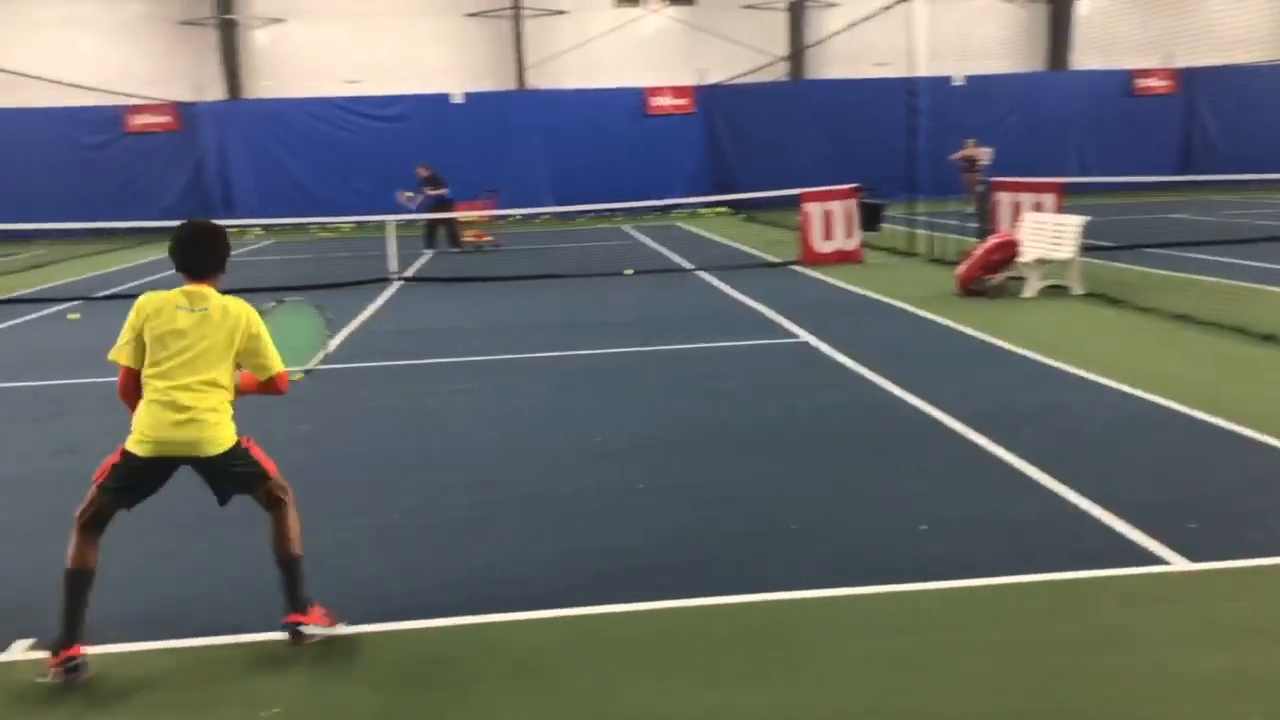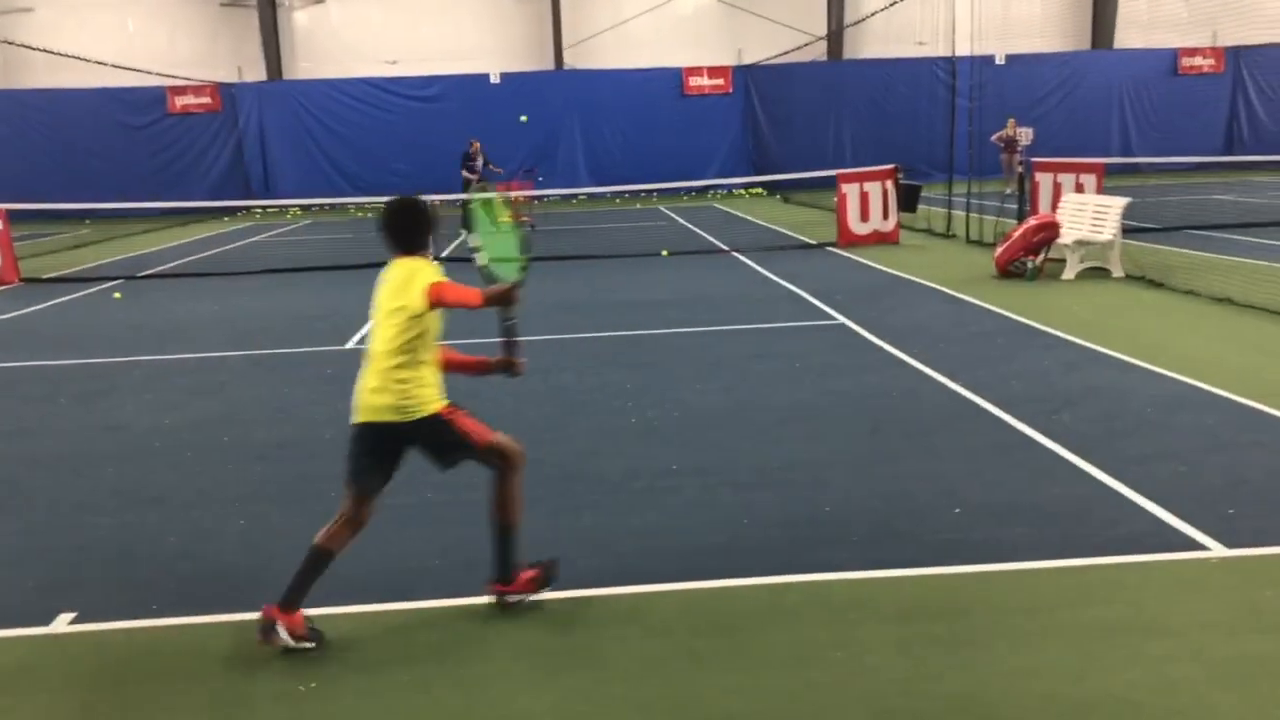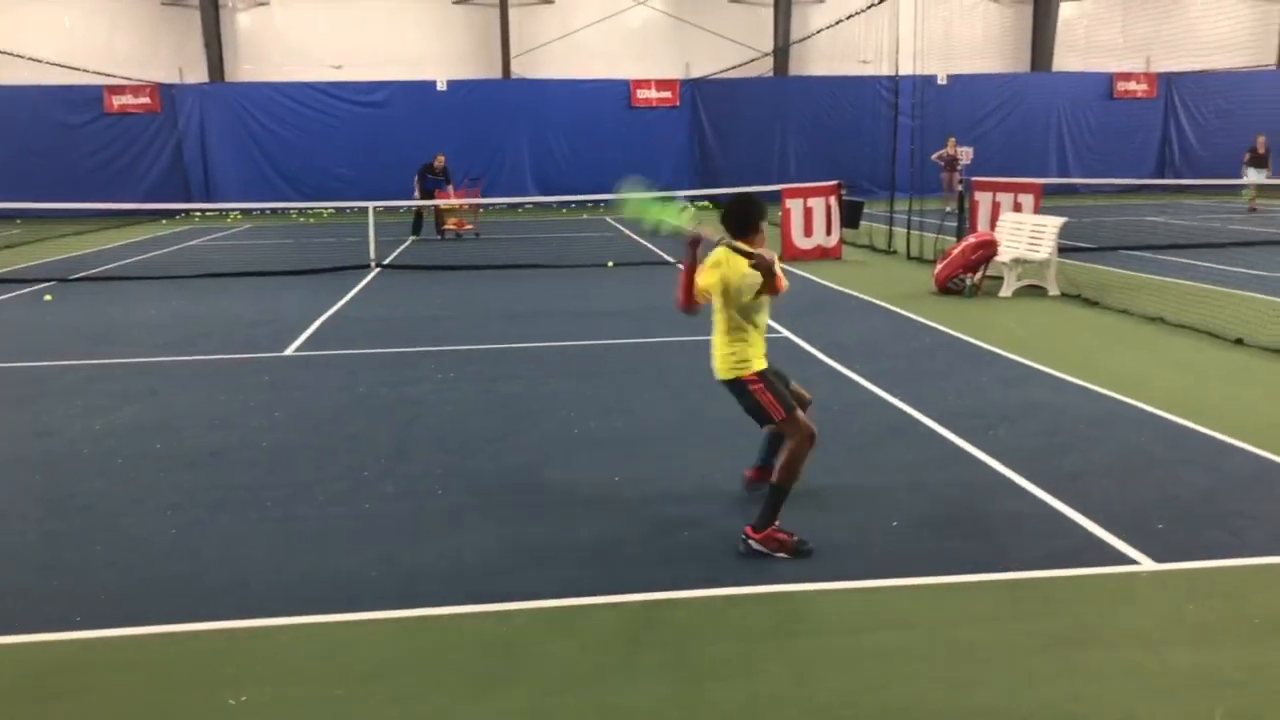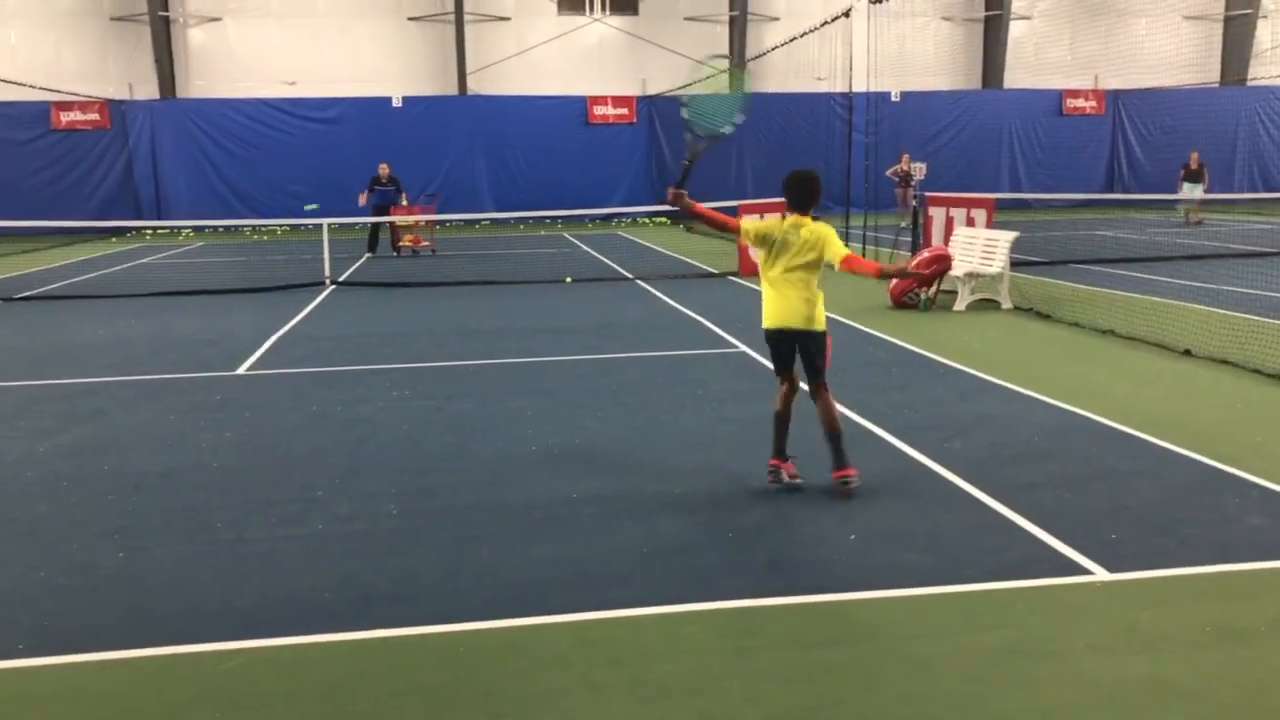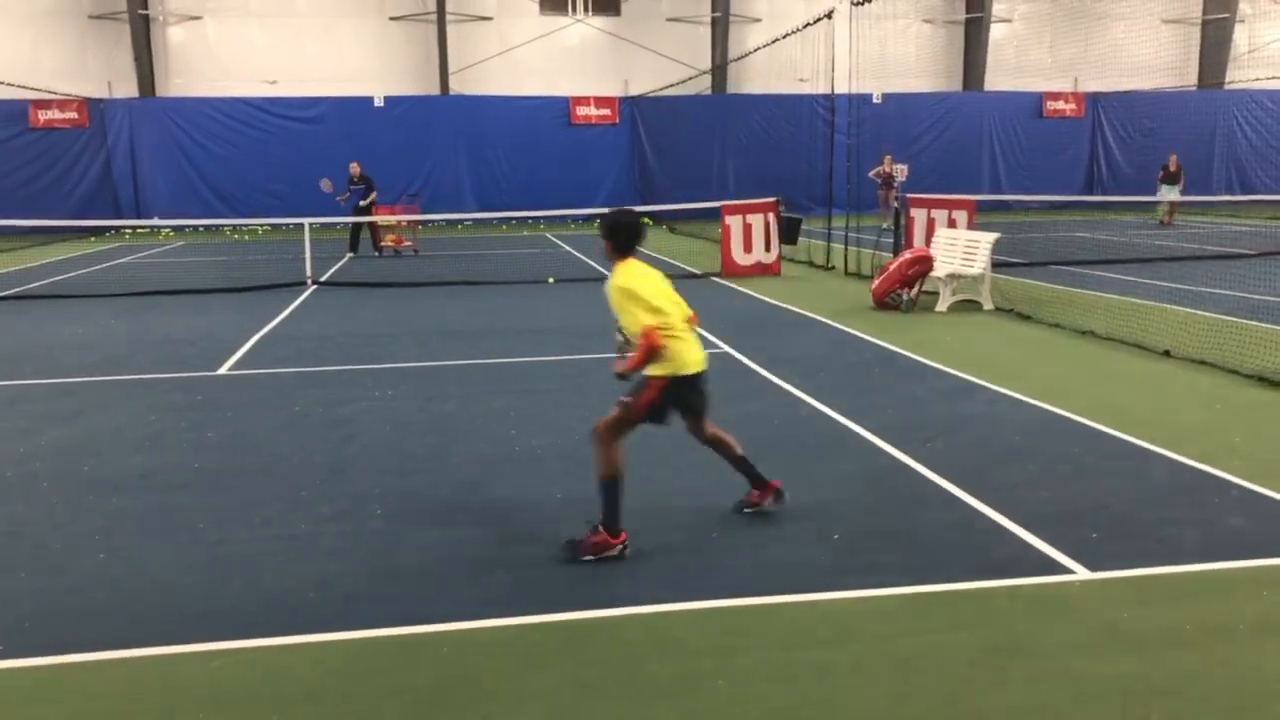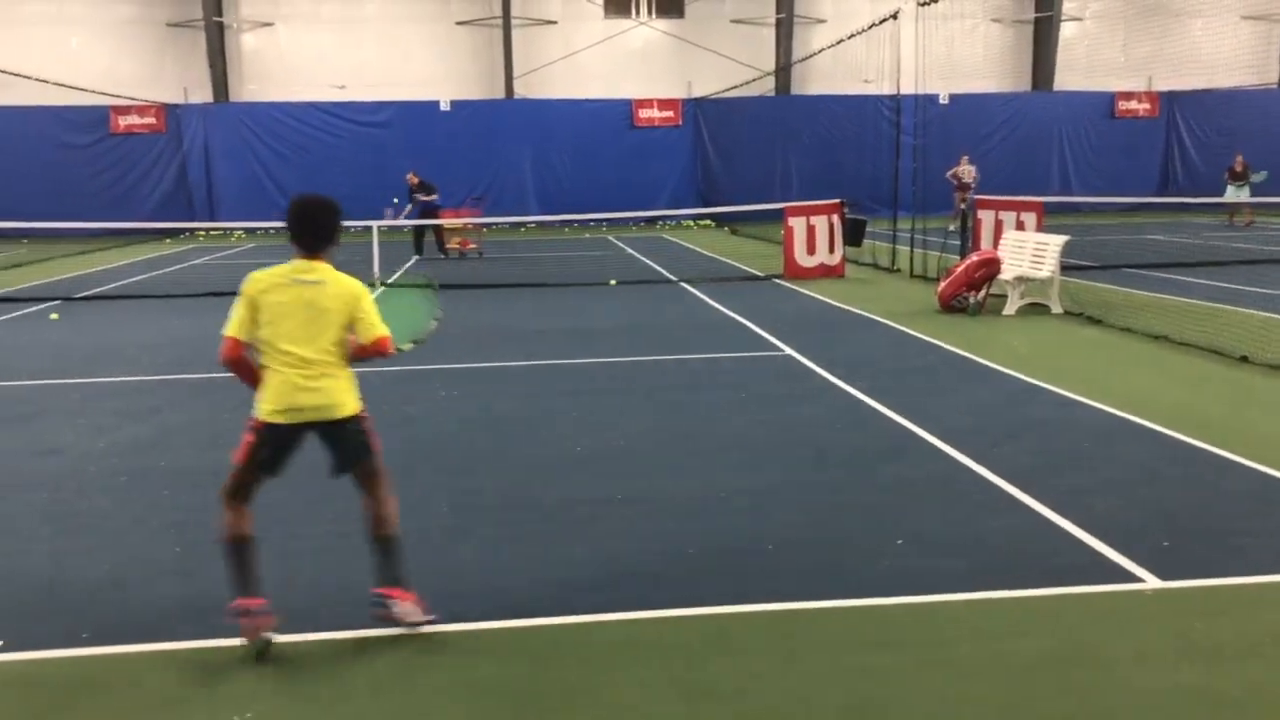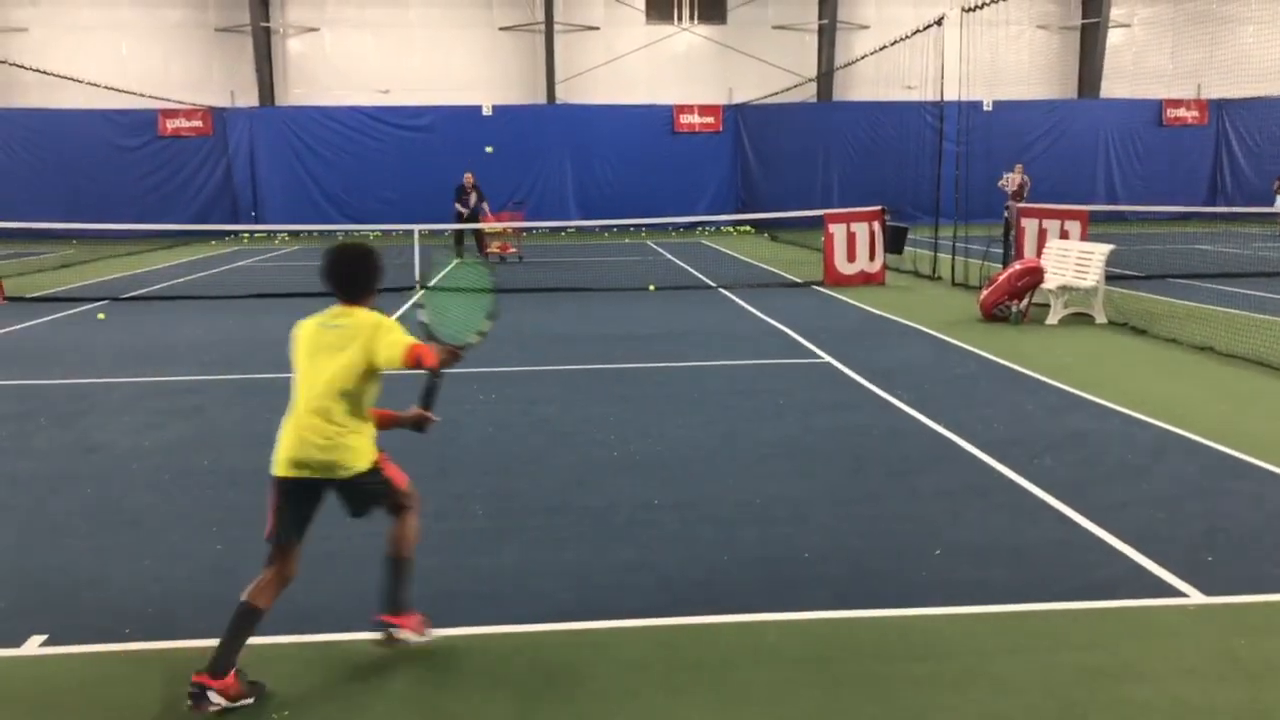
dt=0.7s
person 1, frame 1
left shoulder: (146, 307)
right shoulder: (239, 313)
left elbow: (128, 383)
right elbow: (278, 383)
left hip: (151, 435)
right hip: (212, 433)
left knee: (88, 524)
right knee: (280, 500)
left ankle: (66, 650)
right ankle: (302, 613)
person 1, frame 2
left shoulder: (393, 278)
right shoulder: (422, 275)
right elbow: (442, 293)
left wrist: (491, 363)
right wrist: (492, 295)
left hip: (371, 408)
right hip: (415, 407)
left knee: (354, 512)
right knee: (510, 459)
left ankle: (283, 610)
right ankle: (508, 580)
person 1, frame 3
left shoulder: (762, 259)
right shoulder: (719, 261)
left elbow: (776, 286)
right elbow: (689, 305)
left wrist: (768, 267)
right wrist: (690, 262)
left hip: (753, 360)
right hip: (741, 365)
left knee: (800, 401)
right knee: (802, 434)
left ankle: (762, 472)
right ankle: (761, 531)
person 1, frame 4
left shoulder: (769, 229)
right shoulder: (822, 235)
left elbow: (731, 226)
right elbow: (848, 260)
left wrist: (686, 205)
right wrist: (887, 270)
left hip: (776, 323)
right hip: (809, 323)
left knee: (788, 386)
right knee: (820, 392)
left ankle: (778, 461)
right ankle: (844, 470)
person 1, frame 5
left shoulder: (619, 284)
right shoulder: (650, 274)
left elbow: (651, 342)
right elbow: (689, 318)
left wrist: (629, 366)
left hip: (669, 368)
right hip: (692, 361)
left knee: (605, 434)
right knee: (700, 428)
left ankle: (611, 534)
right ankle: (764, 489)
person 1, frame 6
left shoulder: (257, 283)
right shoulder: (351, 288)
left elbow: (230, 355)
right elbow: (381, 347)
left hip: (280, 409)
right hip: (338, 403)
left knee: (234, 499)
right knee: (376, 491)
left ankle: (250, 603)
right ankle: (395, 593)
person 1, frame 7
left shoulder: (304, 330)
right shoulder: (376, 326)
right elbow: (419, 357)
left wrist: (397, 417)
right wrist: (442, 356)
left hip: (293, 455)
right hip: (347, 455)
left knee: (279, 568)
right knee: (406, 506)
left ankle: (216, 677)
right ankle: (397, 614)
